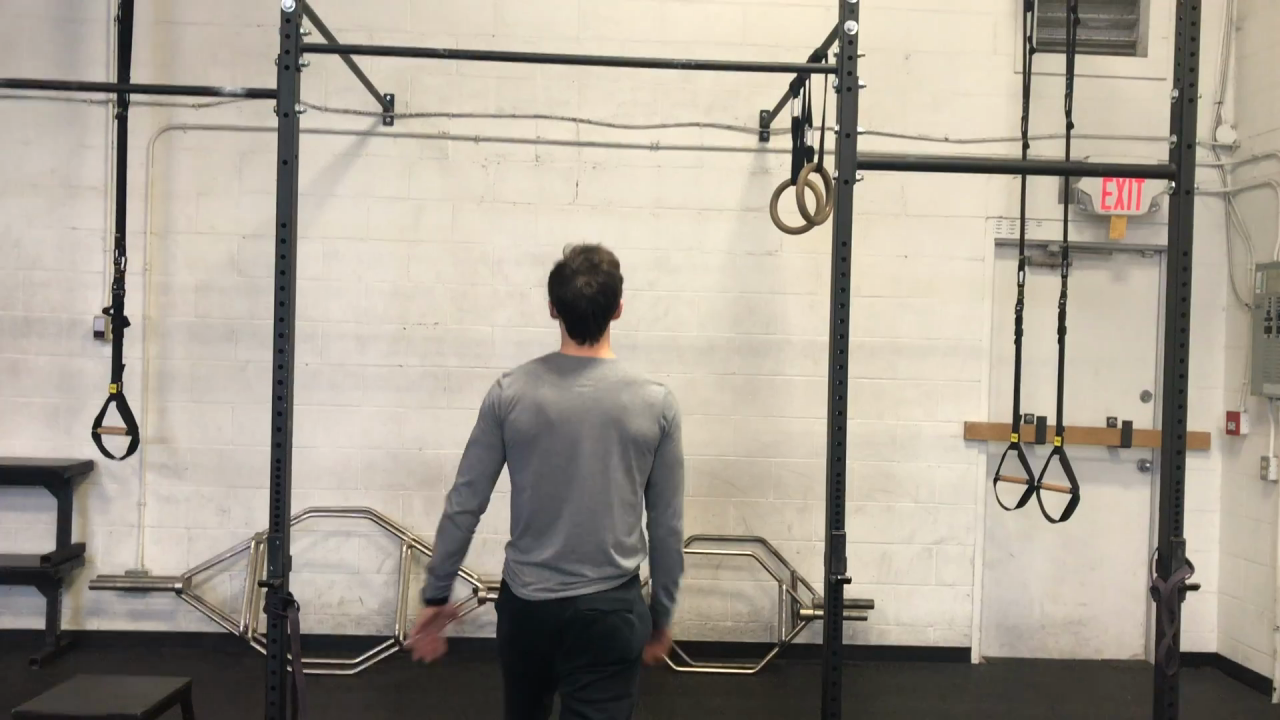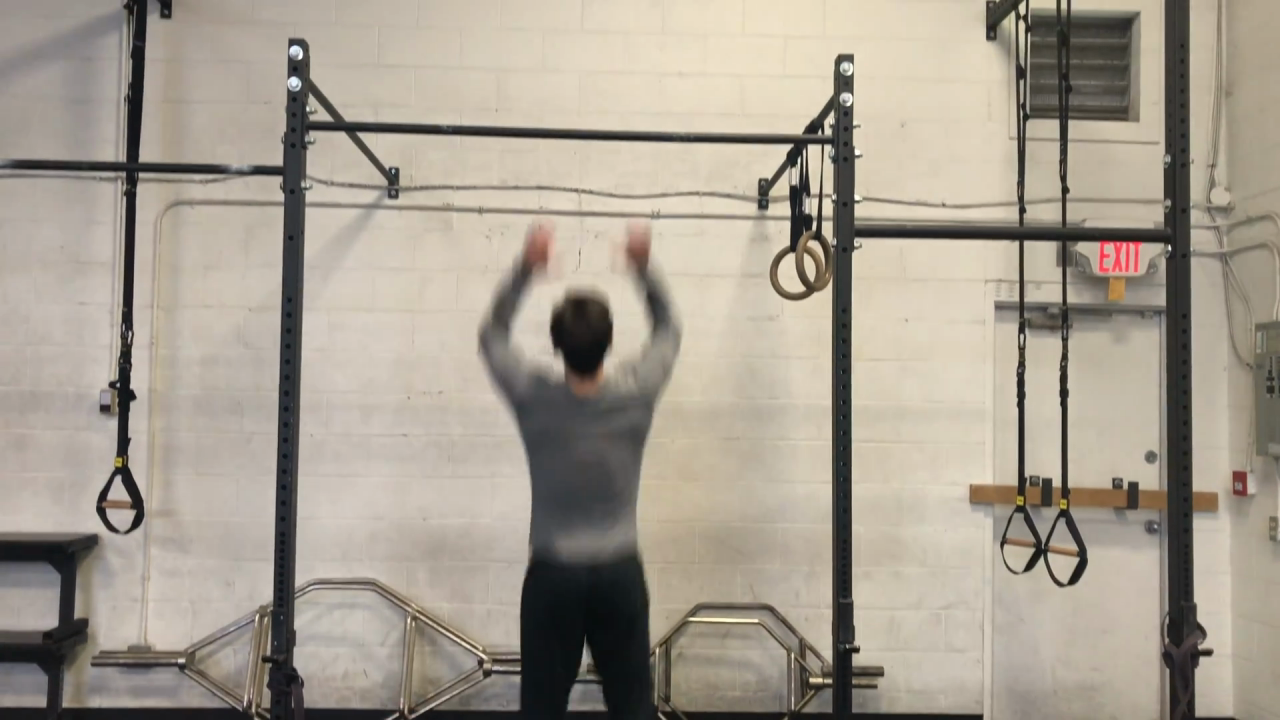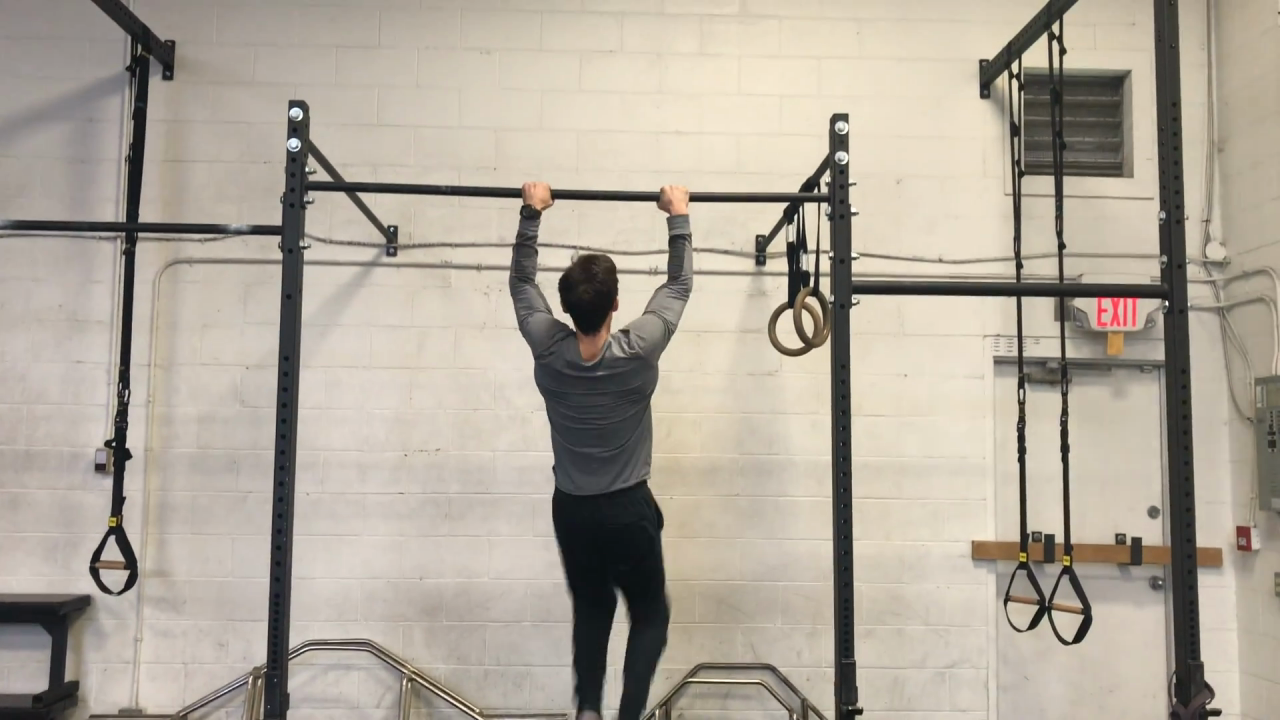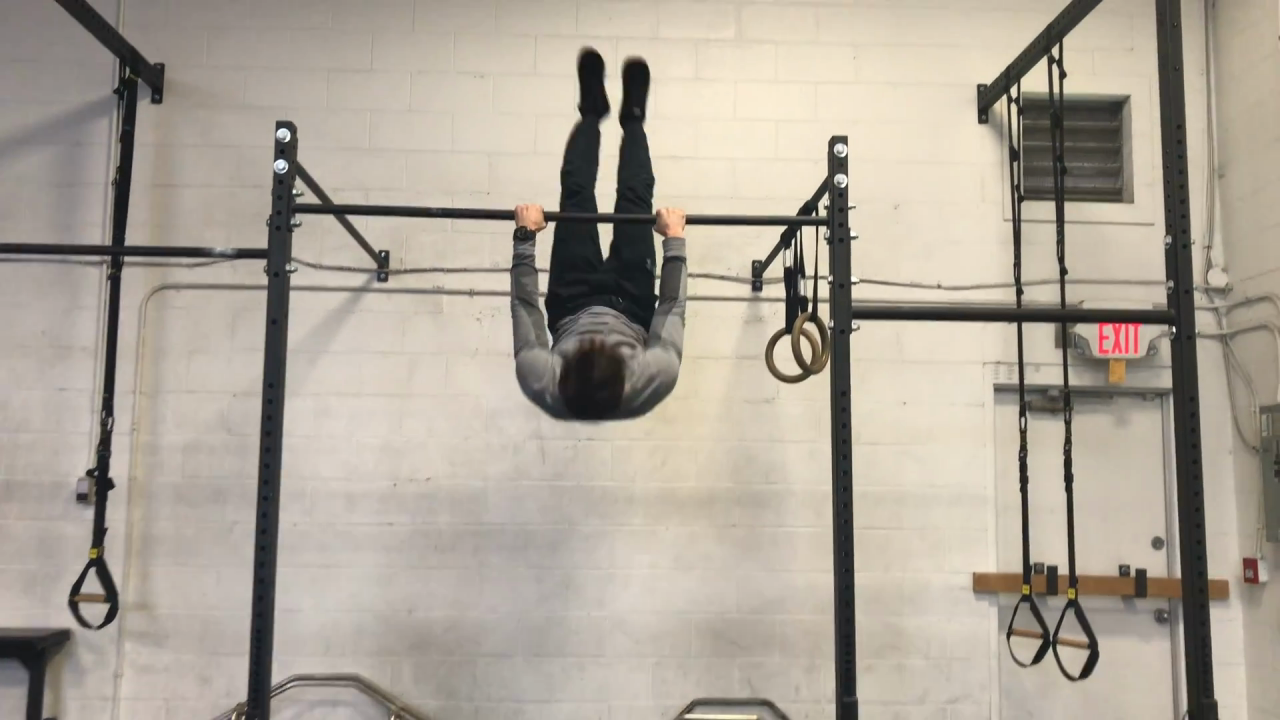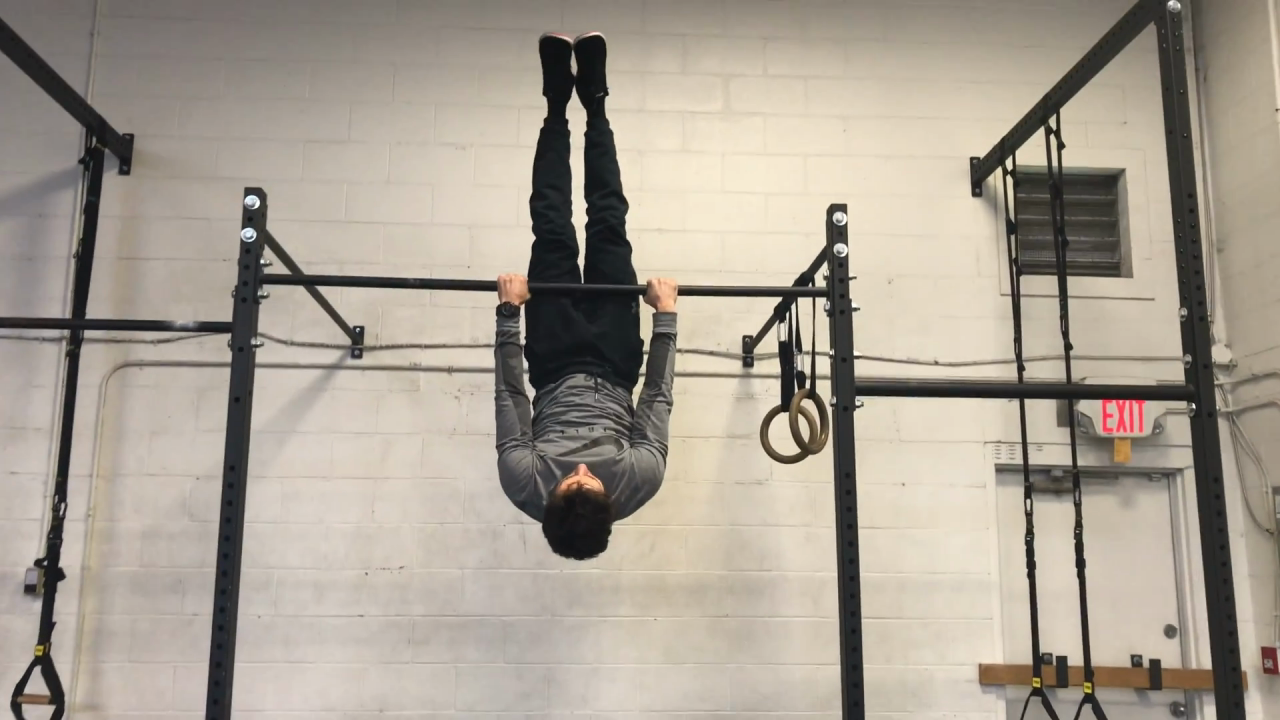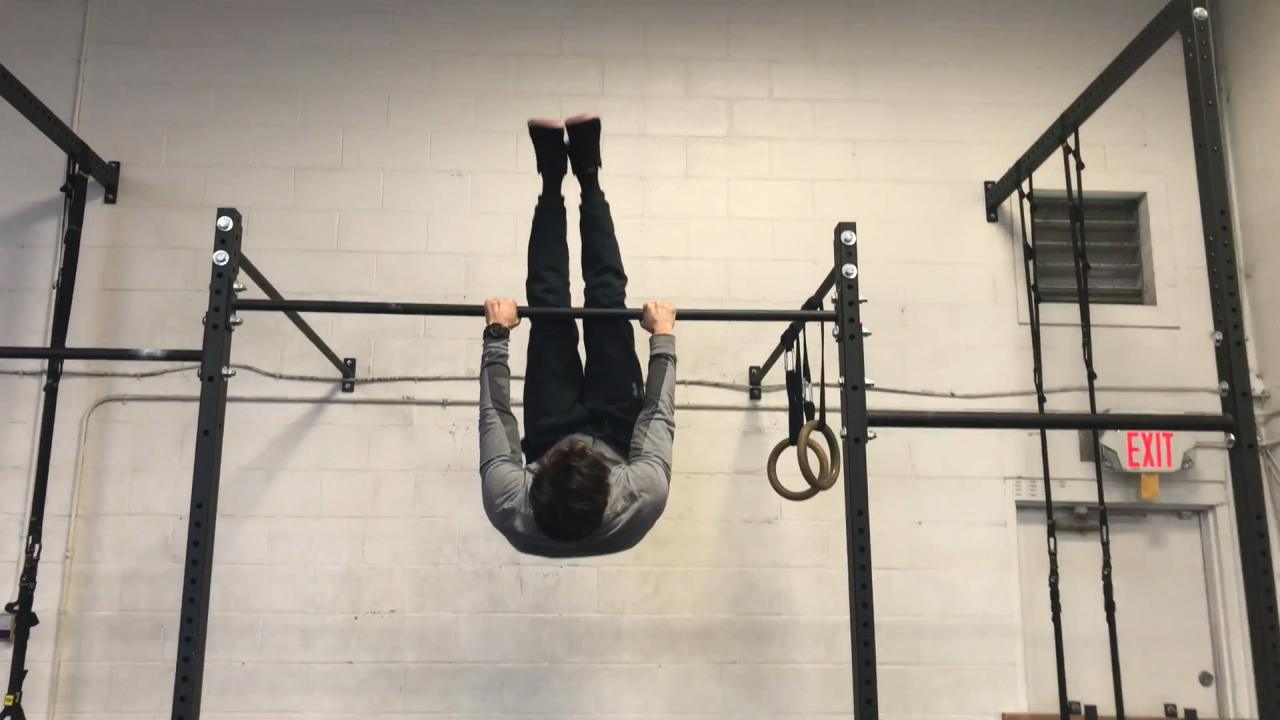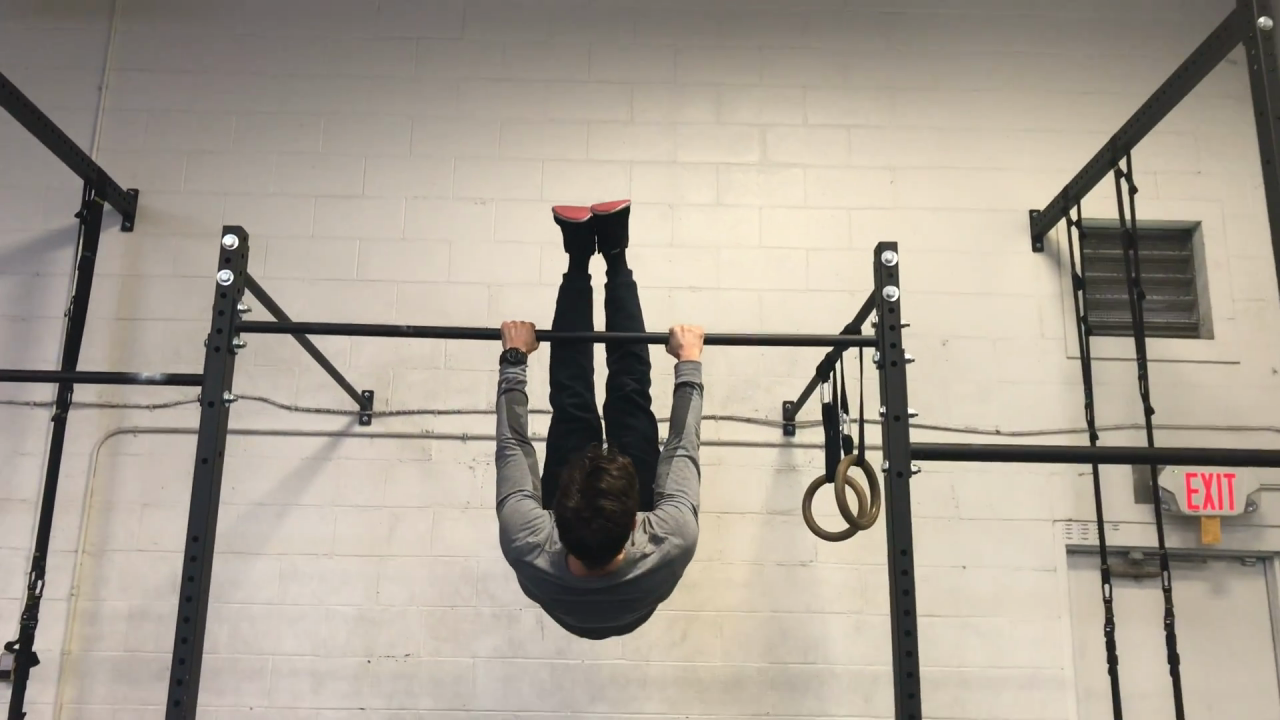
dt=0.7s
person 1, frame 1
left shoulder: (509, 393)
right shoulder: (654, 402)
left elbow: (464, 503)
right elbow: (667, 524)
left wrist: (436, 596)
right wrist: (661, 614)
left hip: (526, 602)
right hip: (608, 607)
person 1, frame 2
left shoulder: (533, 399)
right shoulder: (636, 396)
left elbow: (491, 337)
right elbow: (668, 334)
left wrist: (524, 271)
right wrist: (645, 270)
left hip: (551, 578)
right hip: (618, 575)
person 1, frame 3
left shoulder: (547, 349)
right shoulder: (640, 350)
left elbow: (521, 282)
right elbow: (678, 285)
left wrist: (531, 213)
right wrist: (678, 217)
left hip: (572, 510)
right hip: (629, 509)
left knee: (590, 615)
right knee: (650, 619)
person 1, frame 4
left shoulder: (542, 385)
right shoulder: (653, 381)
left elbow: (524, 306)
right elbow: (671, 310)
left wrist: (525, 237)
right wrist: (674, 241)
left hip: (573, 309)
right hip: (628, 311)
left knee: (576, 196)
right knee: (635, 200)
left ankle: (593, 113)
right ankle: (632, 117)
person 1, frame 5
left shoulder: (525, 487)
right shoulder: (639, 483)
left elbow: (510, 394)
right elbow: (658, 397)
left wrist: (509, 313)
right wrist: (665, 316)
left hip: (556, 370)
right hip: (611, 371)
left knee: (554, 238)
right knee: (606, 233)
left ankle: (560, 105)
right ankle: (592, 103)
person 1, frame 6
left shoulder: (512, 516)
right shoulder: (639, 508)
left elbow: (494, 414)
right elbow: (658, 416)
left wrist: (496, 336)
right wrist: (662, 340)
left hip: (546, 435)
right hip: (613, 437)
left knee: (551, 321)
right knee: (608, 313)
left ankle: (552, 181)
right ankle: (587, 177)
person 1, frame 7
left shoulder: (530, 551)
right shoulder: (669, 548)
left elbow: (512, 445)
right elbow: (682, 448)
left wrist: (514, 360)
right wrist: (689, 365)
left knee: (571, 407)
right knee: (630, 400)
left ankle: (580, 259)
right ankle: (614, 258)
